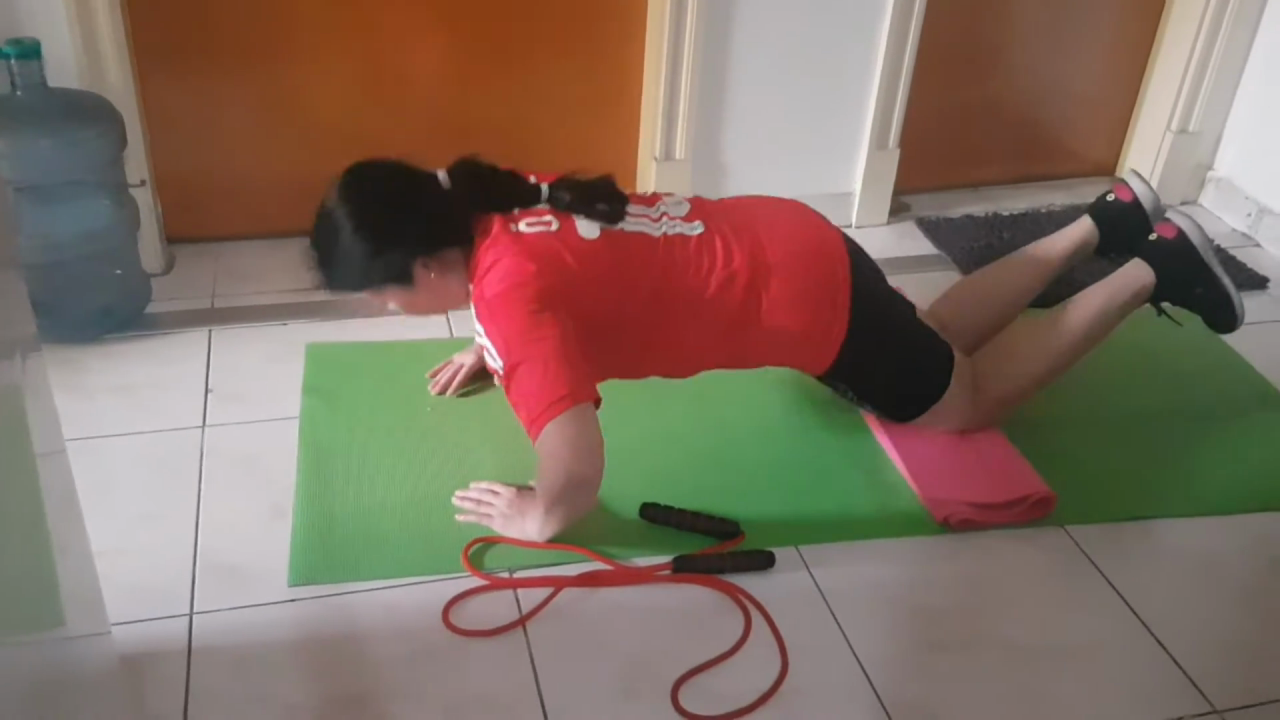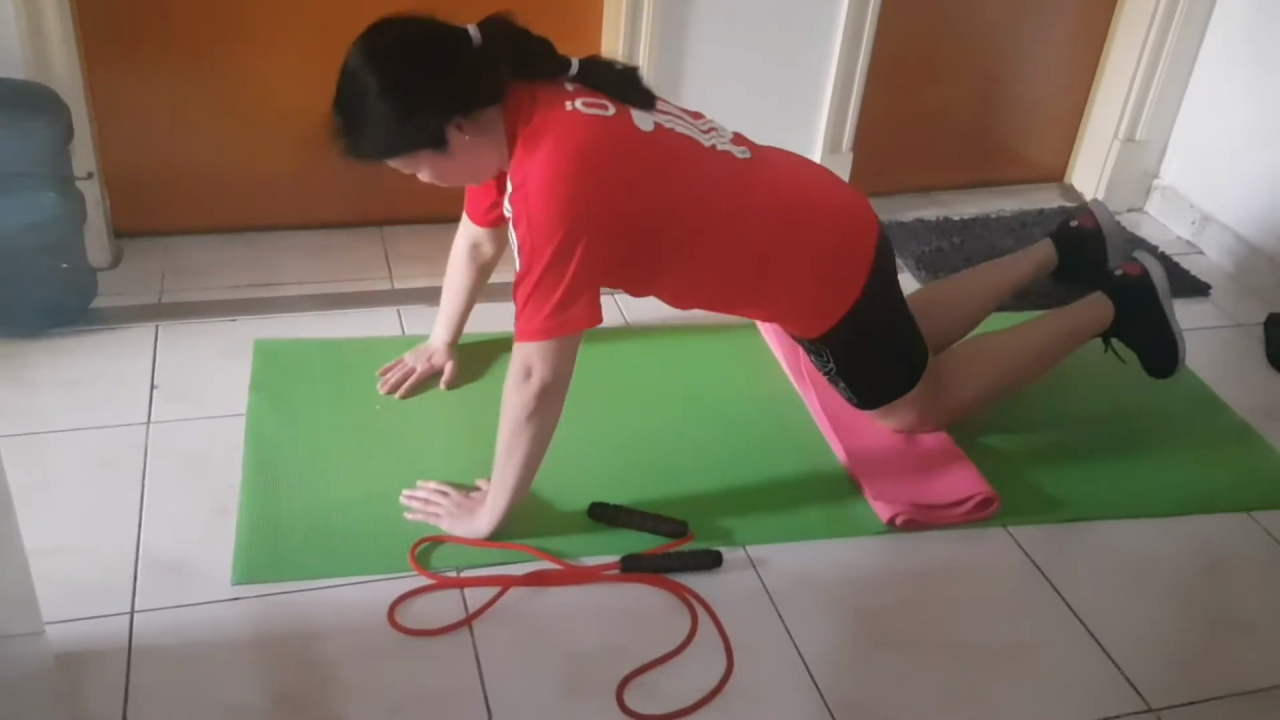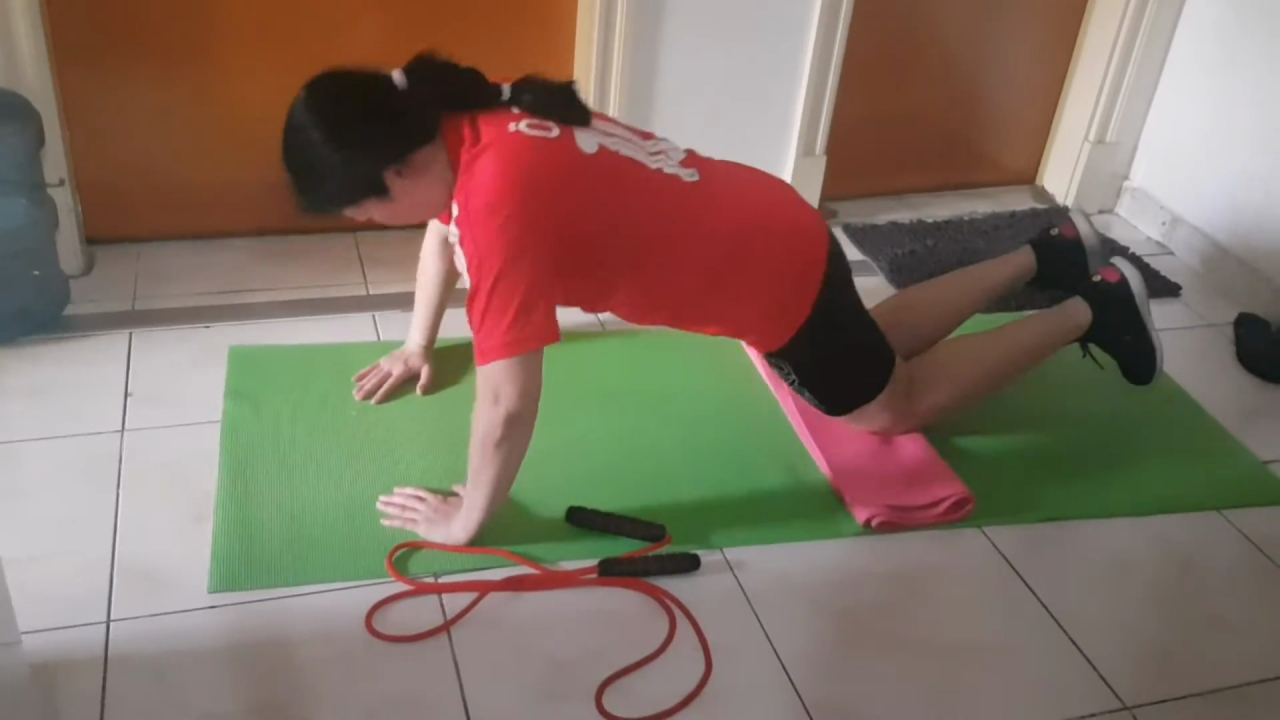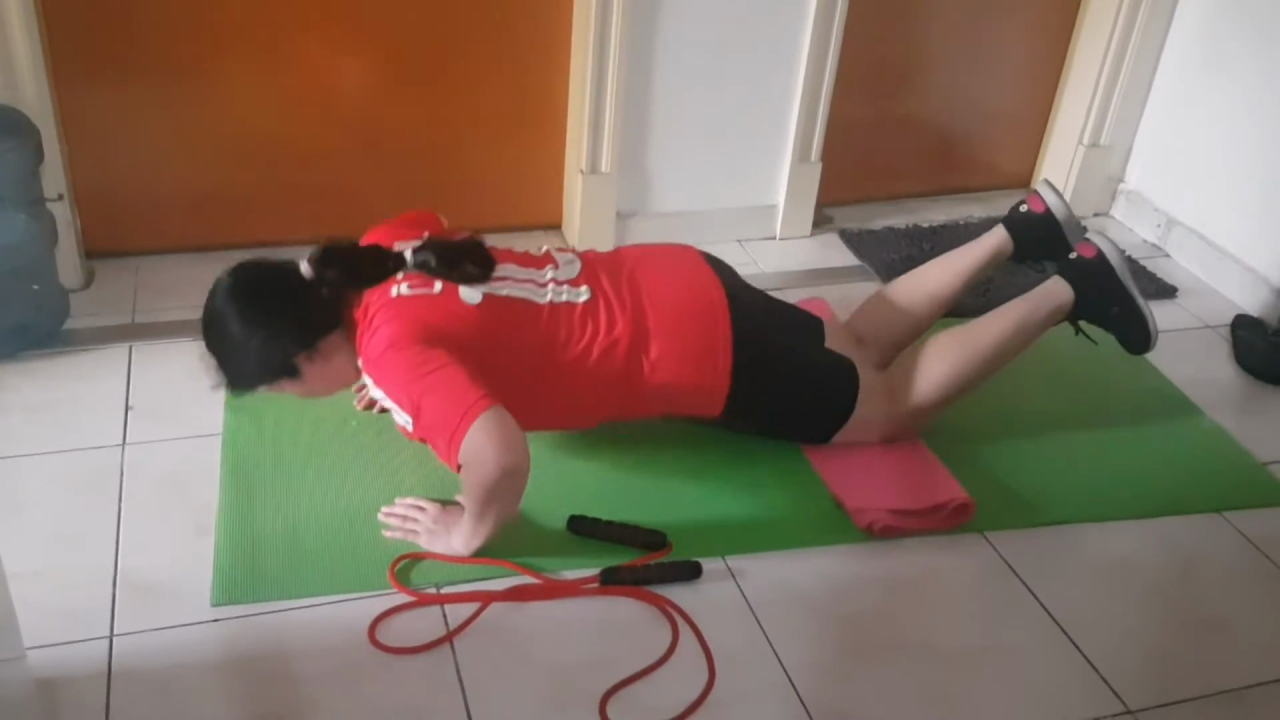
dt=0.5s
person 1, frame 1
left shoulder: (511, 289)
right shoulder: (482, 208)
left elbow: (577, 466)
left wrist: (536, 518)
right wrist: (489, 350)
left hip: (806, 296)
right hip: (780, 242)
left knee: (970, 397)
right knee: (939, 339)
left ankle: (1150, 268)
right ankle: (1106, 223)
person 1, frame 2
left shoulder: (557, 172)
right shoulder: (511, 104)
left elbow: (540, 378)
right elbow: (477, 234)
left wrist: (490, 509)
right wrist: (441, 343)
left hip: (824, 257)
right hip: (800, 213)
left knee: (924, 404)
right knee: (906, 346)
left ankle: (1108, 304)
right ankle: (1064, 249)
person 1, frame 3
left shoulder: (500, 197)
right shoulder: (459, 116)
left elbow: (510, 403)
right elbow: (445, 230)
left wrist: (467, 516)
right wrist: (418, 345)
left hip: (778, 270)
right hip: (756, 220)
left knee: (900, 402)
right knee: (878, 344)
left ankle: (1085, 310)
right ankle: (1043, 254)
person 1, frame 4
left shoulder: (395, 347)
right shoulder: (375, 264)
left elbow: (501, 457)
left wrist: (465, 531)
left hip: (697, 349)
right hip: (672, 284)
left knee: (885, 407)
right knee: (856, 347)
left ankle: (1070, 288)
right ankle: (1019, 231)
